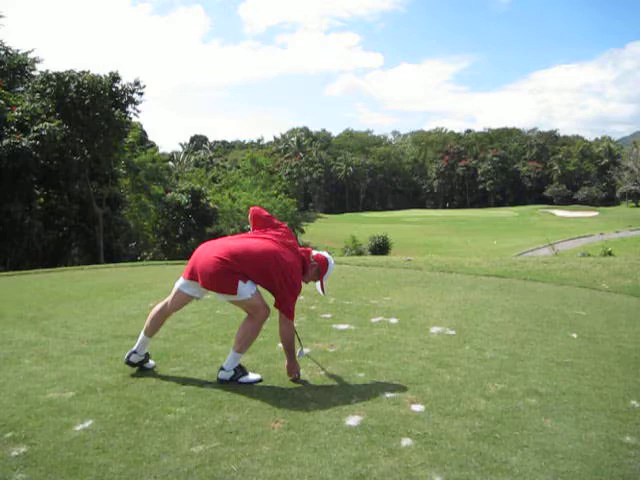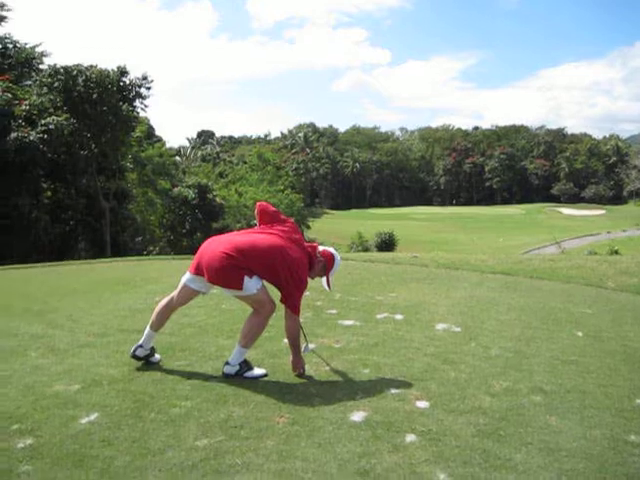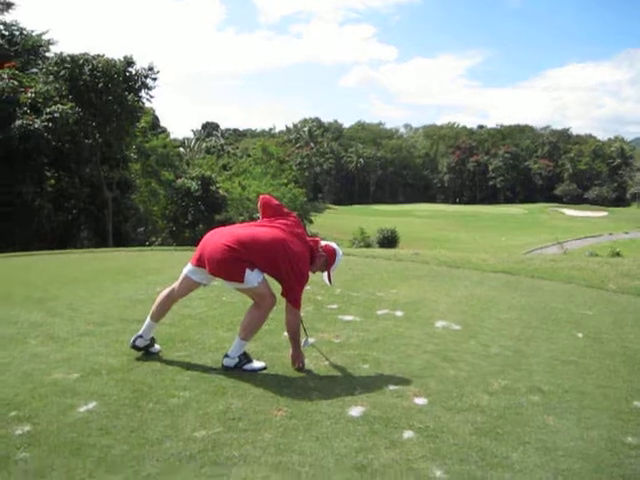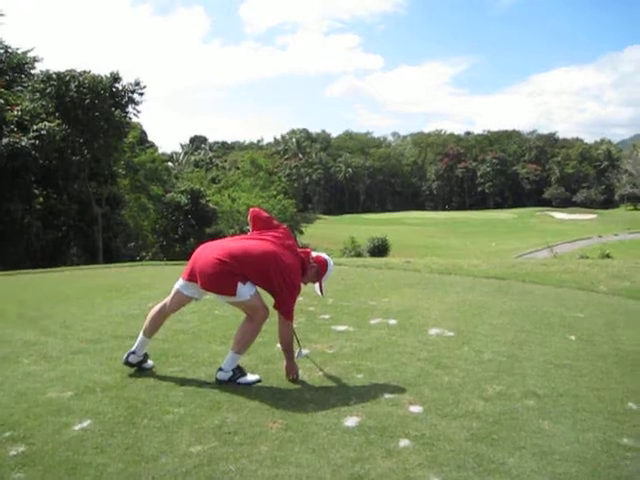
dt=0.2s
person 1, frame 1
left shoulder: (284, 233)
right shoulder: (293, 276)
left elbow: (254, 211)
right elbow: (286, 321)
right wrist: (291, 360)
left hip: (204, 251)
right hip: (221, 267)
left knee: (170, 305)
right knee: (260, 312)
left ankle: (137, 353)
right ankle: (229, 370)
person 1, frame 2
left shoulder: (291, 229)
right shoulder: (298, 270)
left elbow: (260, 206)
right elbow: (292, 316)
right wrist: (296, 355)
left hip: (210, 246)
right hip: (227, 262)
left knee: (176, 299)
right knee: (265, 307)
left ankle: (143, 347)
right ankle: (234, 365)
person 1, frame 3
left shoulder: (293, 223)
right shoulder: (300, 264)
left elbow: (264, 200)
right elbow: (293, 310)
right wrist: (296, 350)
left hip: (213, 238)
right hip: (229, 254)
left knee: (177, 290)
right knee: (266, 300)
left ankle: (143, 338)
right ankle: (234, 357)
person 1, frame 4
left shoulder: (284, 235)
right shoulder: (292, 276)
left elbow: (253, 212)
right elbow: (285, 322)
right wrist: (290, 361)
left hip: (204, 252)
right hip: (220, 268)
left knee: (169, 305)
right knee: (259, 313)
left ankle: (136, 354)
right ankle: (228, 371)
